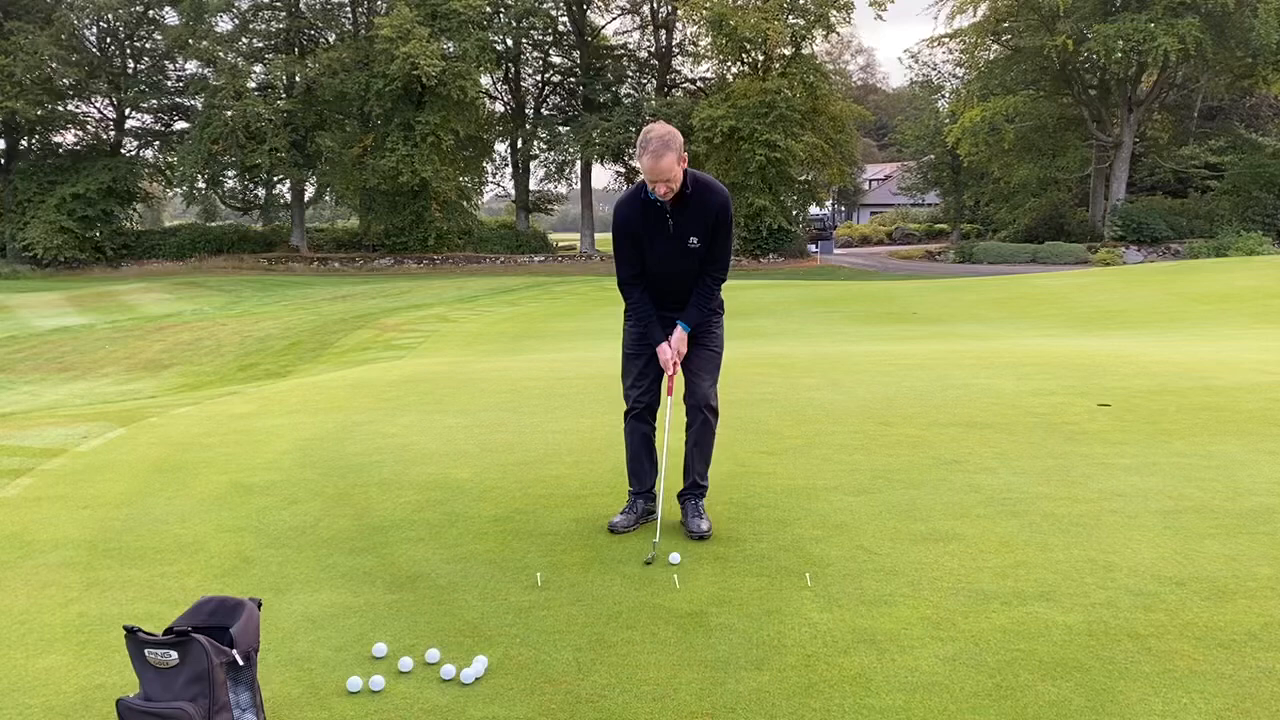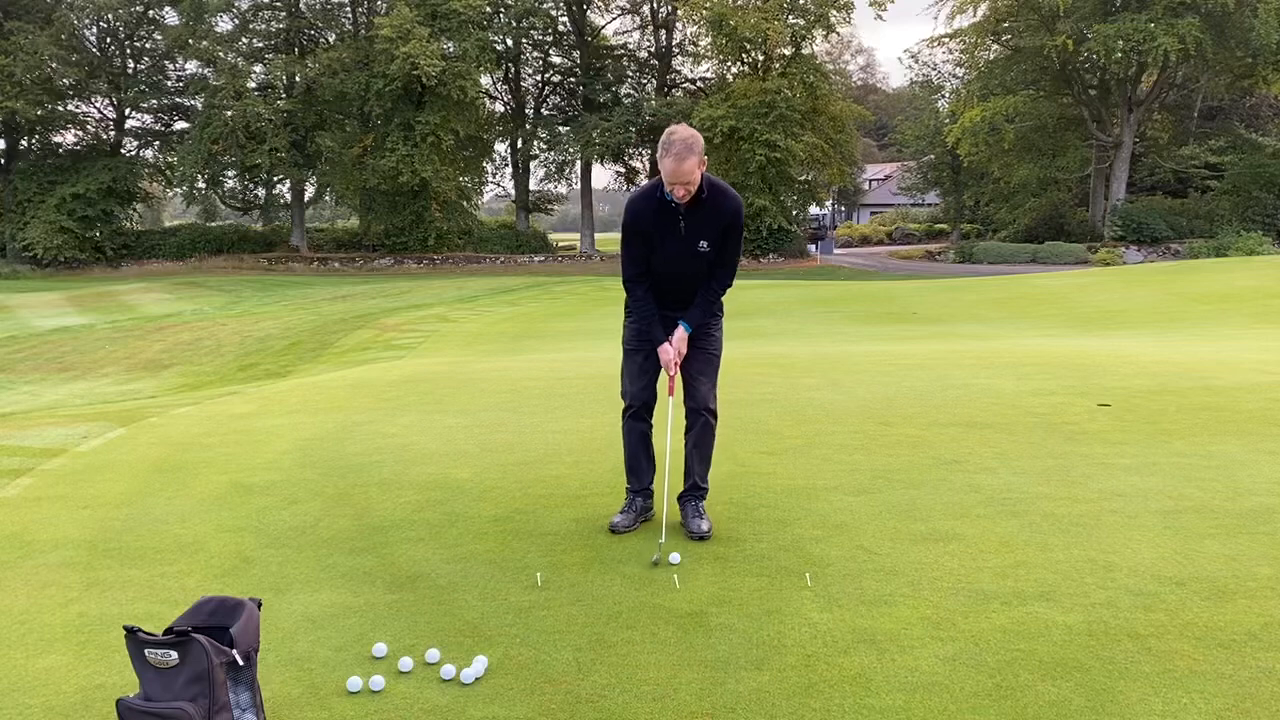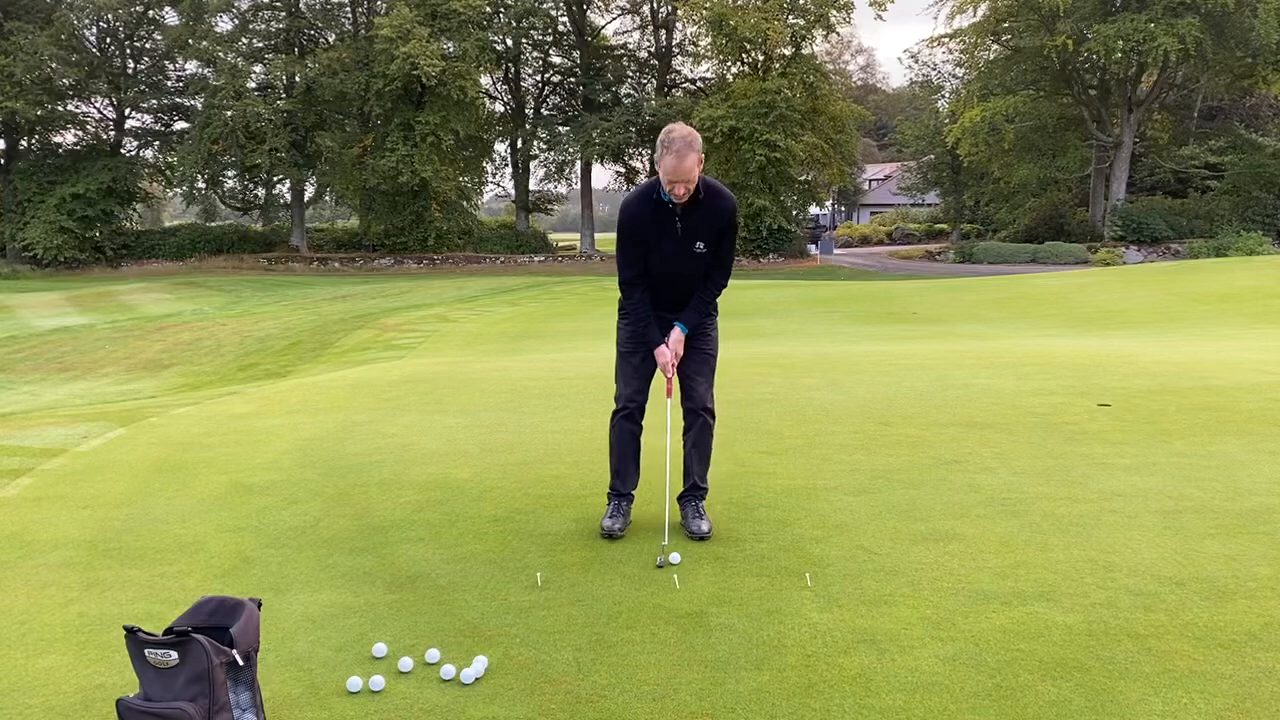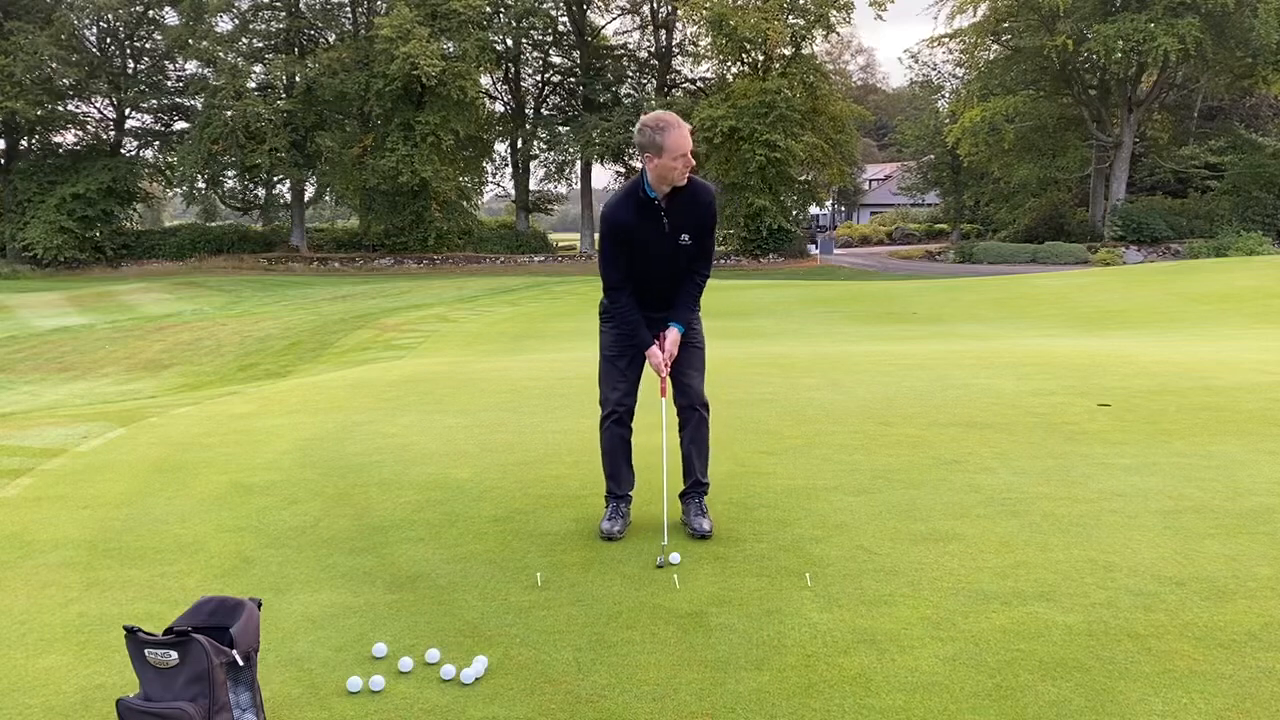
dt=0.3s
person 1, frame 1
left shoulder: (714, 198)
right shoulder: (628, 208)
left elbow: (716, 272)
right elbow: (630, 282)
left wrist: (685, 327)
right wrist: (657, 339)
left hip: (701, 317)
right hip: (646, 317)
left knee: (702, 404)
right knee: (639, 405)
left ankle: (693, 499)
right ankle: (642, 498)
person 1, frame 2
left shoulder: (727, 204)
right shoulder: (640, 205)
left elbow: (722, 275)
right elbow: (635, 280)
left wrist: (686, 327)
right wrist: (659, 339)
left hip: (701, 318)
right hip: (646, 316)
left knee: (701, 407)
right knee: (637, 402)
left ankle: (693, 500)
right ankle: (639, 496)
person 1, frame 3
left shoulder: (722, 205)
right shoulder: (635, 207)
left elbow: (718, 276)
right elbow: (631, 283)
left wrist: (683, 328)
right wrist: (655, 342)
left hip: (697, 319)
right hip: (641, 317)
left knee: (699, 408)
right knee: (629, 405)
left ankle: (693, 501)
right ankle: (620, 499)
person 1, frame 4
left shoulder: (702, 197)
right shoulder: (619, 211)
left elbow: (700, 269)
right elbow: (615, 287)
left wrist: (676, 326)
right wrist: (646, 344)
left hip: (681, 315)
right hip: (625, 318)
left knee: (693, 403)
right knee: (616, 408)
left ankle: (694, 498)
right ankle: (618, 501)
